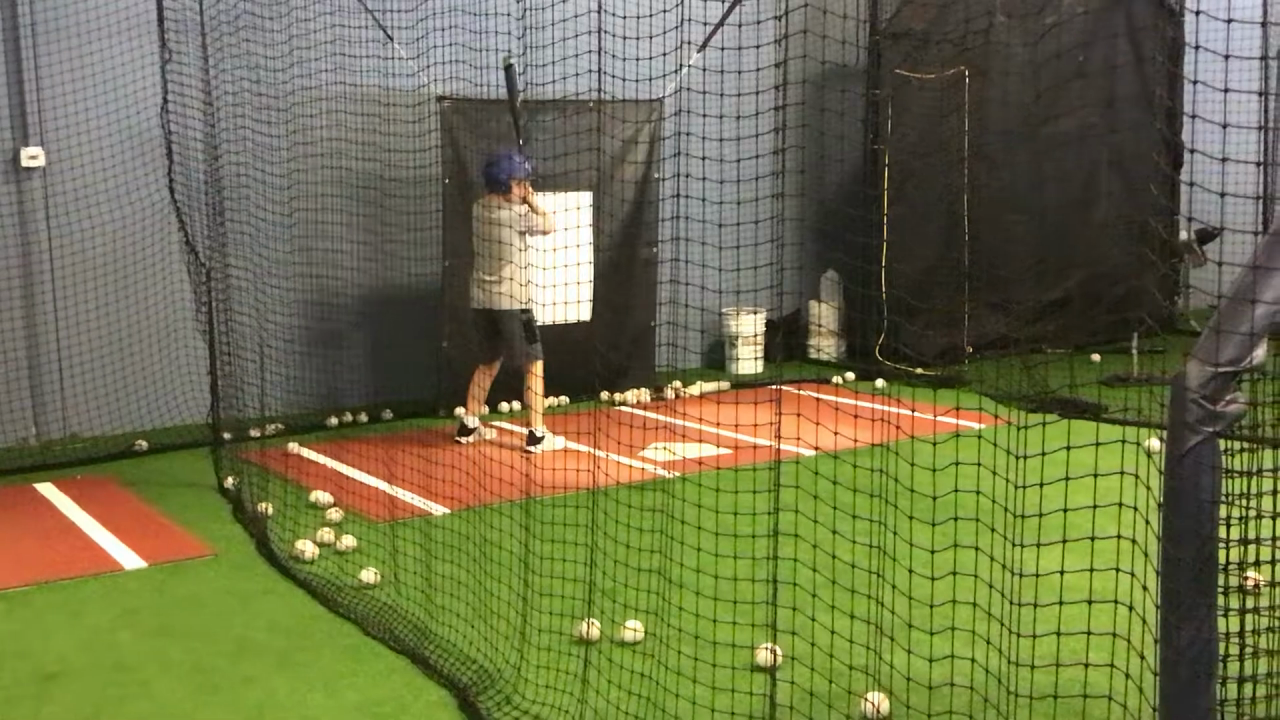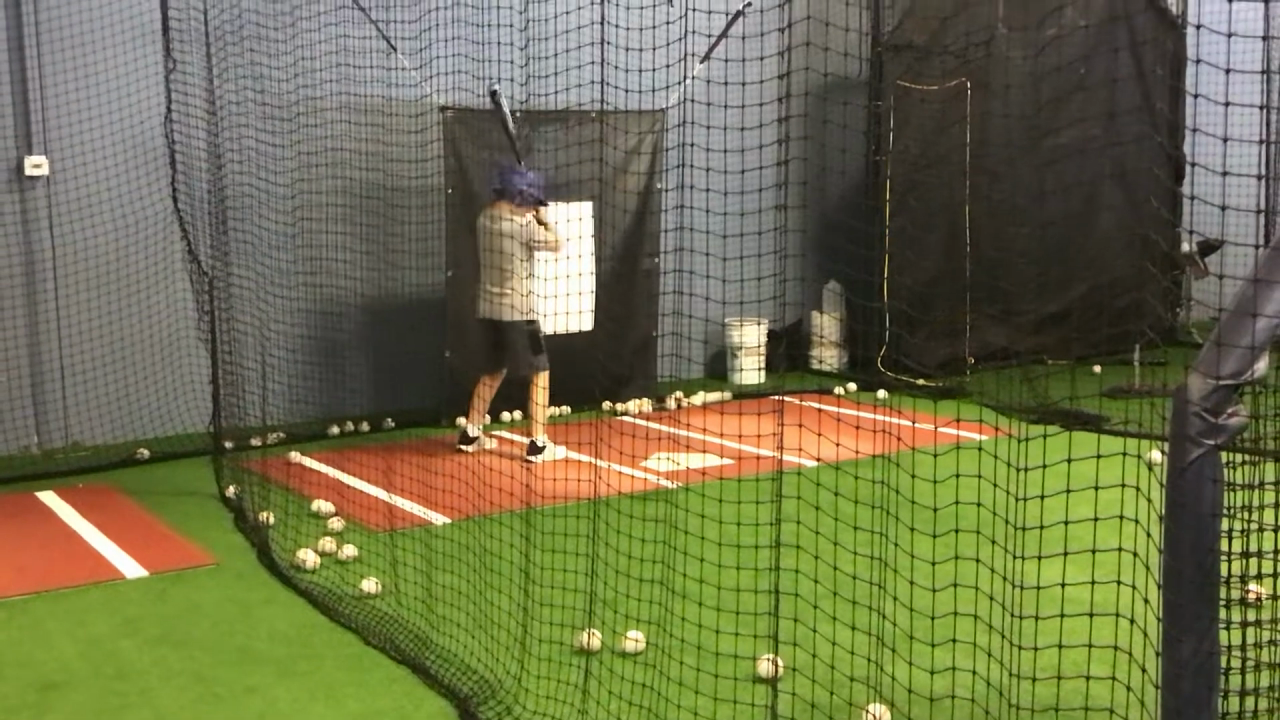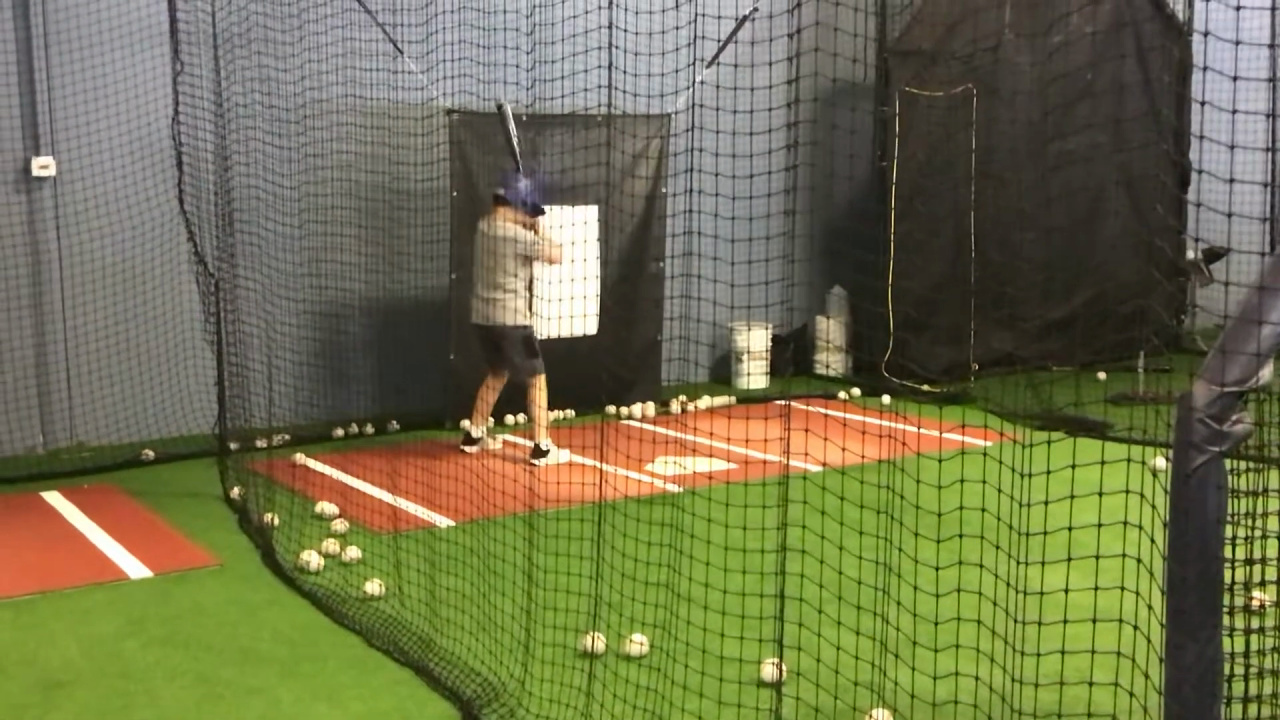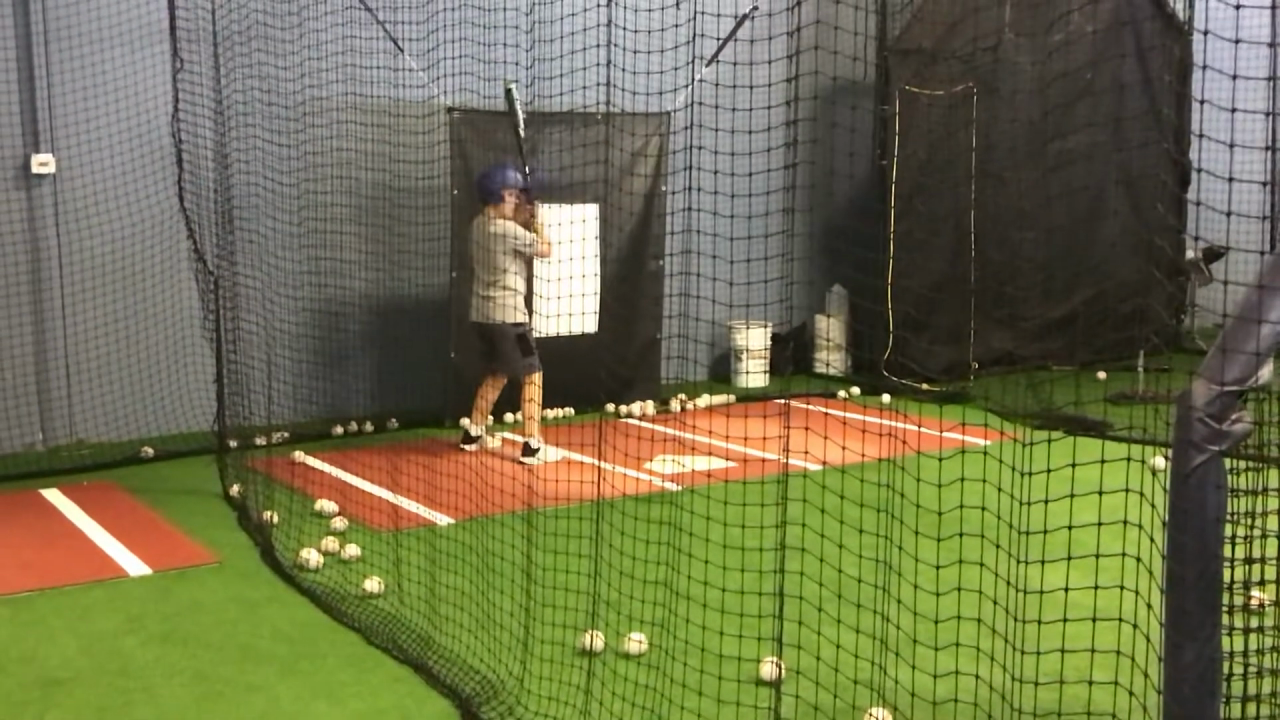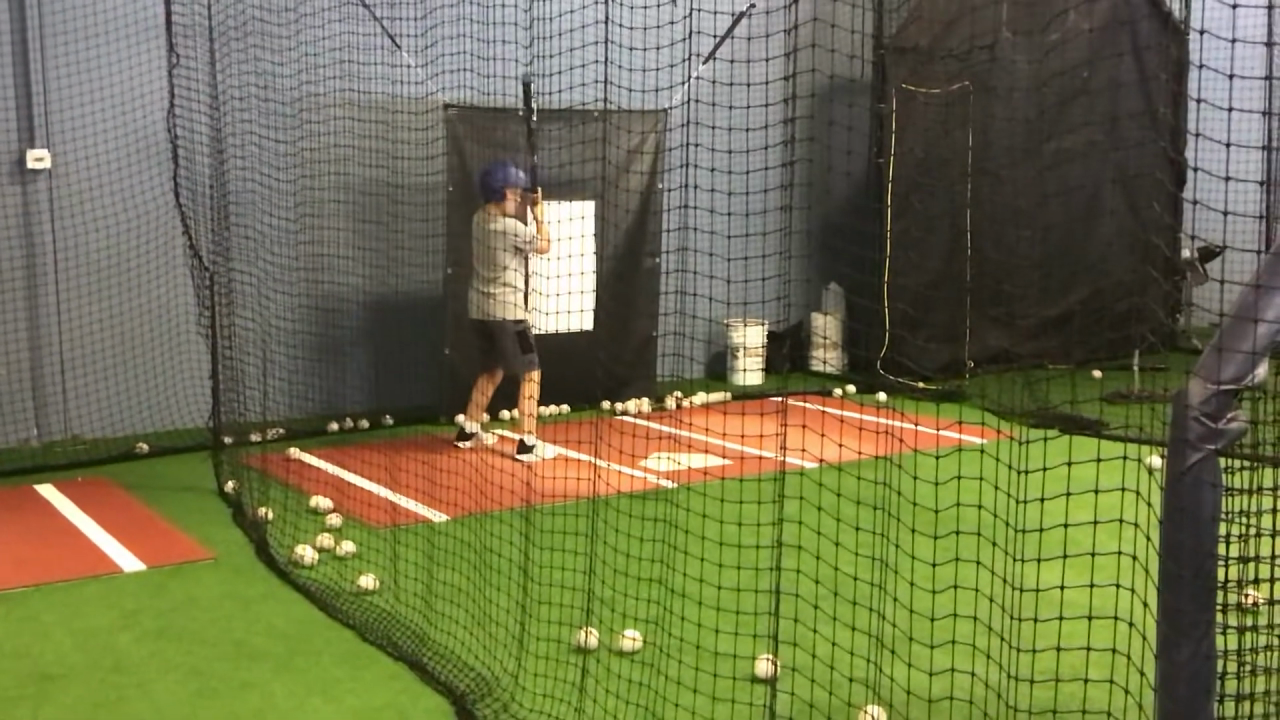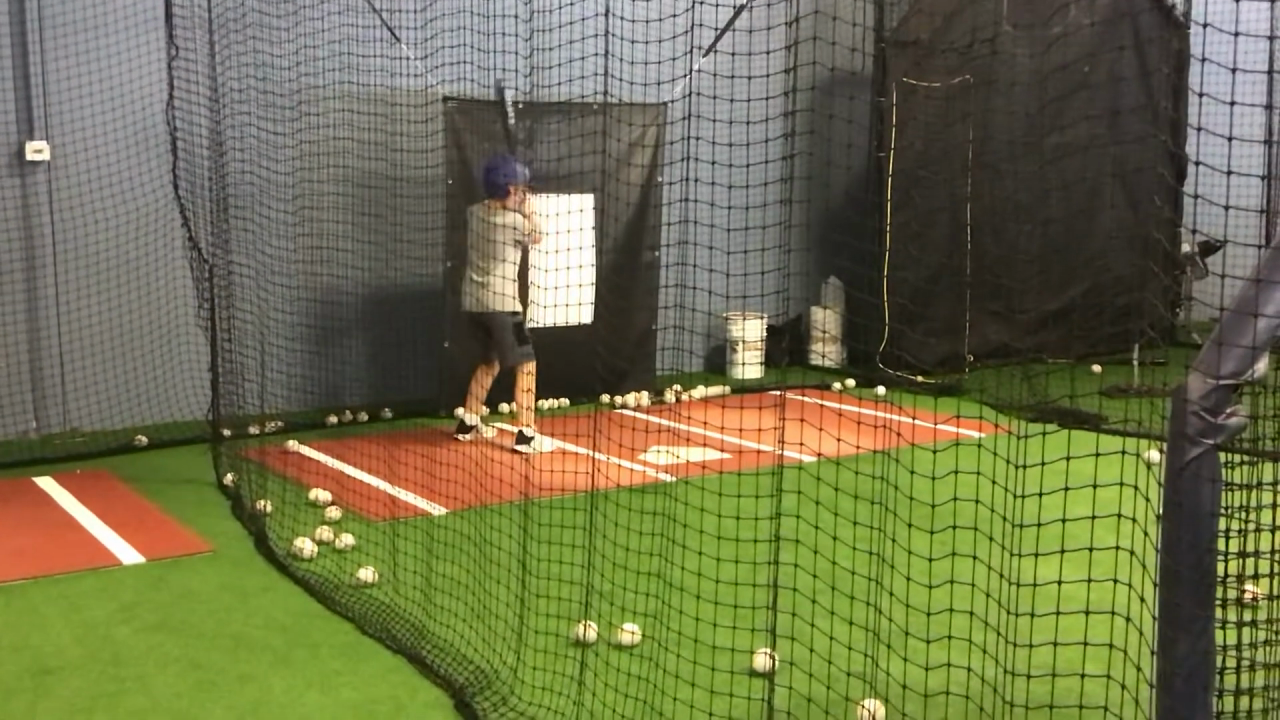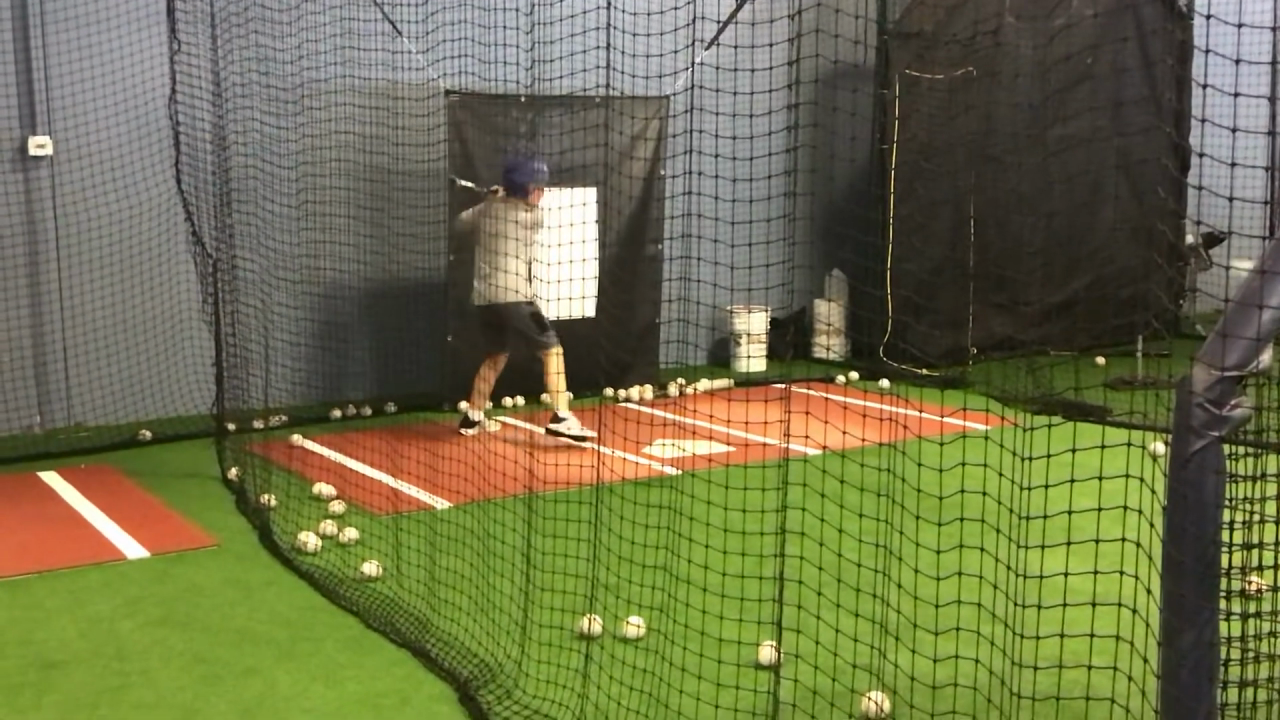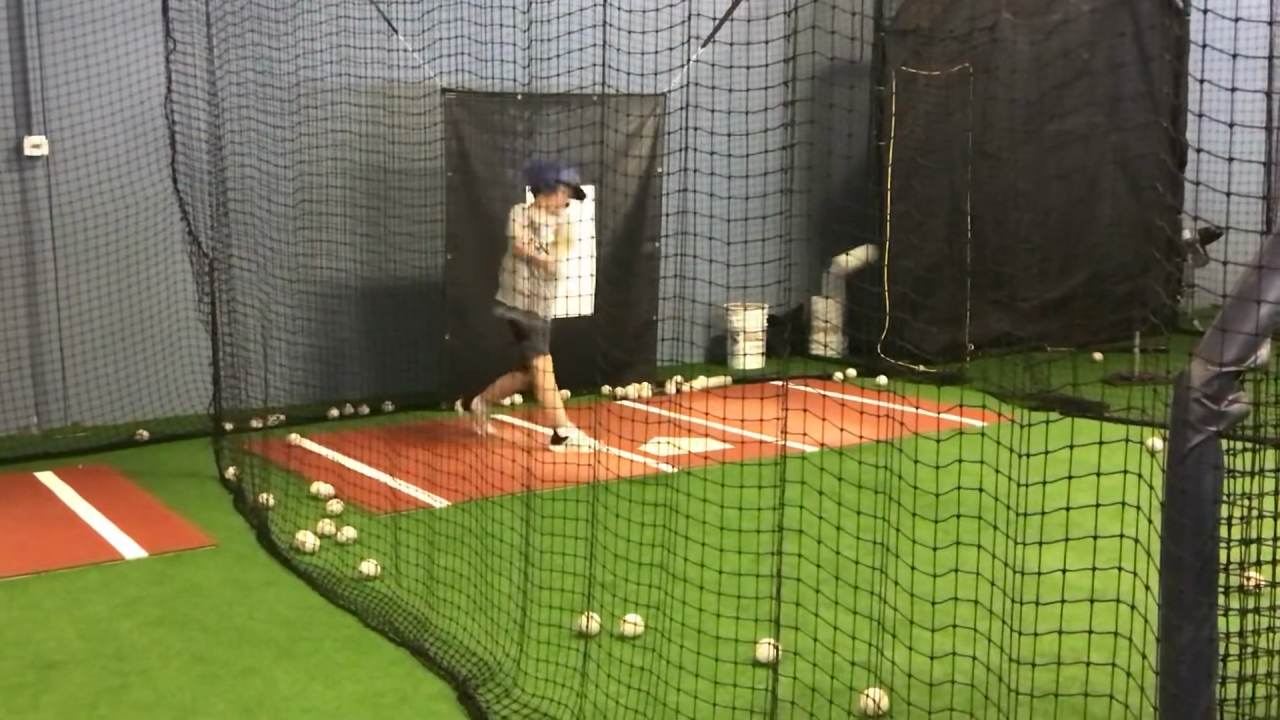
dt=0.5s
person 1, frame 1
left shoulder: (478, 209)
right shoulder: (516, 214)
right elbow: (548, 226)
left wrist: (522, 200)
right wrist: (531, 201)
left hip: (481, 301)
right hip: (511, 302)
left knee: (489, 362)
right knee: (534, 363)
left ankle: (469, 425)
right ankle: (537, 434)
person 1, frame 2
left shoulder: (484, 219)
right shoulder: (522, 226)
right elbow: (556, 244)
left wrist: (530, 216)
right wrist: (541, 217)
left hip: (487, 311)
right hip: (516, 312)
left knee: (493, 372)
right knee: (539, 374)
left ankle: (470, 433)
right ankle: (538, 444)
person 1, frame 3
left shoulder: (483, 226)
right shoulder: (516, 234)
right elbow: (554, 256)
left wrist: (526, 228)
right wrist: (538, 230)
left hip: (482, 315)
right hip: (510, 317)
left knee: (497, 374)
right knee: (536, 377)
left ankle: (474, 435)
right ankle: (542, 447)
person 1, frame 4
left shoulder: (479, 225)
right shoulder: (509, 231)
right elbow: (545, 250)
left wrist: (524, 220)
right wrist: (536, 222)
left hip: (482, 314)
right hip: (507, 315)
left knee: (496, 374)
right knee: (532, 376)
left ankle: (473, 434)
right ankle: (532, 445)
person 1, frame 5
left shoulder: (479, 219)
right shoulder: (512, 227)
right elbow: (544, 246)
left wrist: (523, 208)
right wrist: (538, 214)
left hip: (479, 310)
right hip: (507, 312)
left knee: (492, 370)
right knee: (530, 372)
left ankle: (468, 430)
right ankle: (528, 443)
person 1, frame 6
left shoulder: (475, 212)
right shoulder: (515, 221)
right elbow: (537, 237)
left wrist: (516, 207)
right wrist: (525, 209)
left hip: (473, 302)
right hip: (501, 304)
left knee: (490, 361)
right knee: (525, 364)
left ankle: (468, 423)
right ankle: (526, 434)
person 1, frame 7
left shoulder: (485, 209)
right shoulder: (531, 217)
left elbow: (462, 224)
right wrist: (504, 197)
left hip: (483, 298)
right hip: (513, 298)
left knee: (496, 356)
right knee: (552, 349)
left ankle: (472, 418)
right ankle: (562, 417)
person 1, frame 8
left shoulder: (562, 221)
right shoulder: (520, 212)
left elbow: (563, 246)
right elbow: (519, 244)
left wrist: (553, 262)
right wrist: (541, 257)
left hip: (540, 307)
right hip: (514, 303)
left knee: (526, 374)
right knee: (542, 363)
left ankle: (481, 404)
right ankle: (563, 431)
